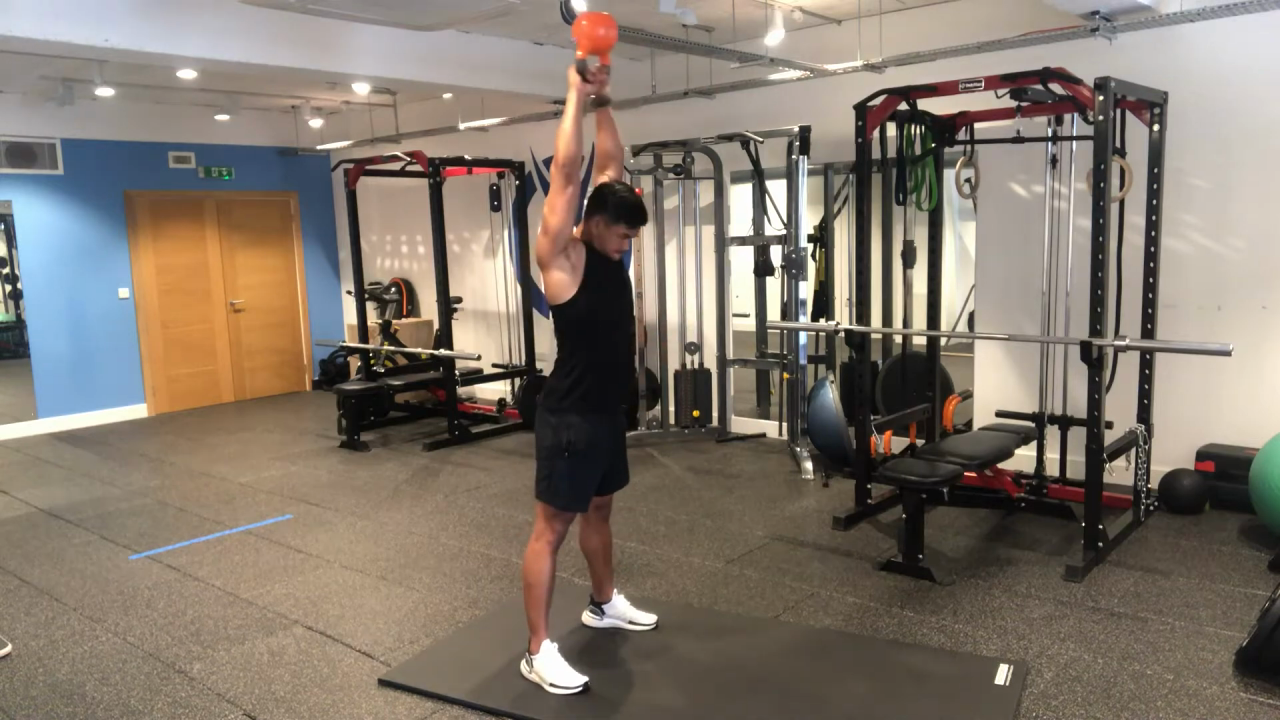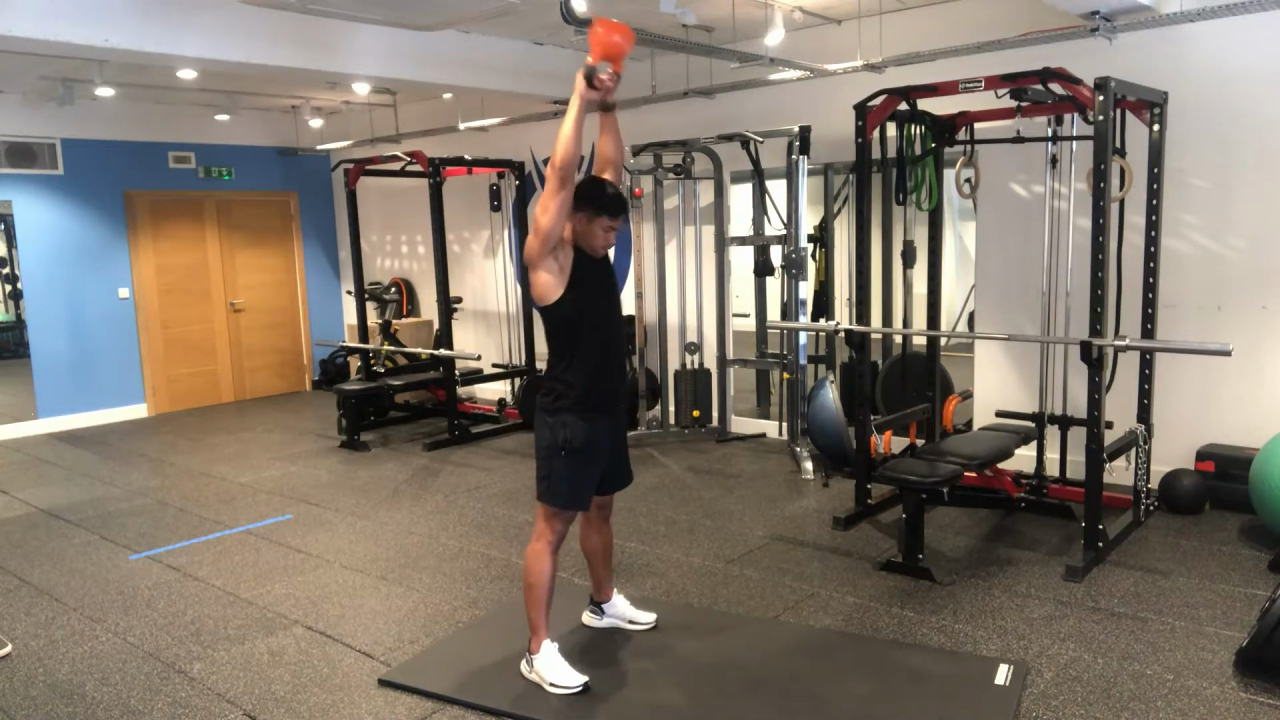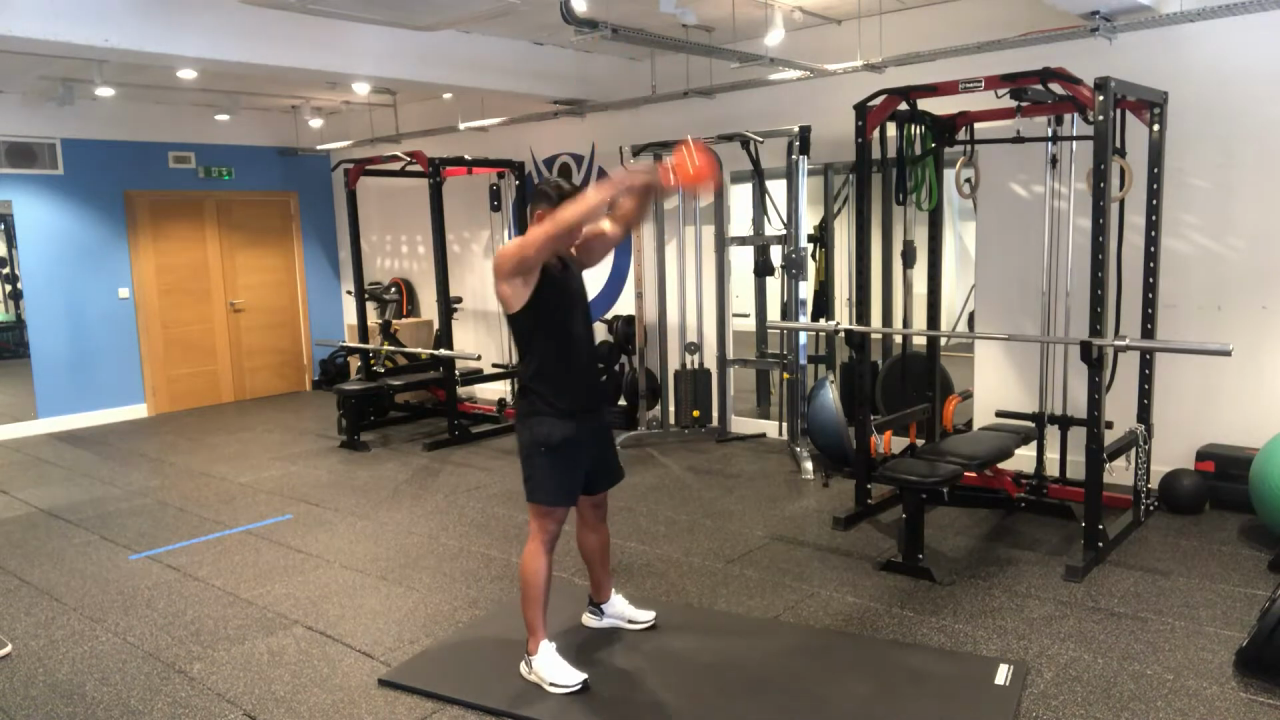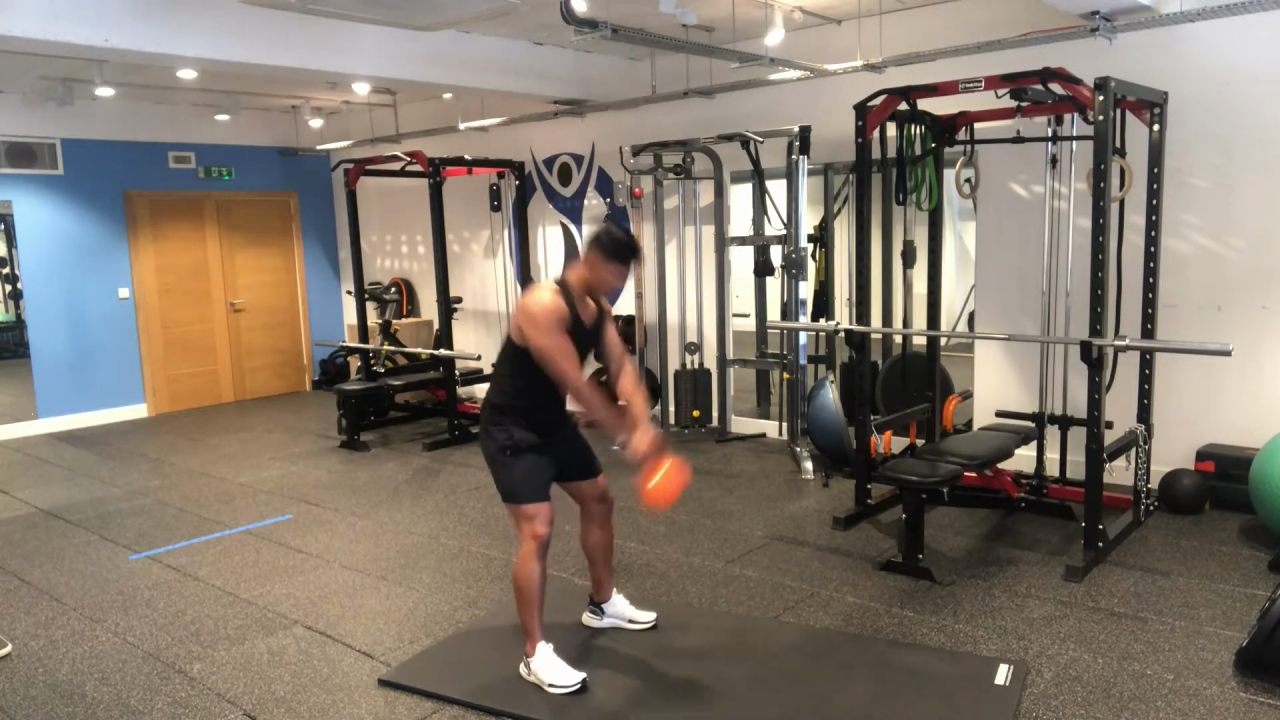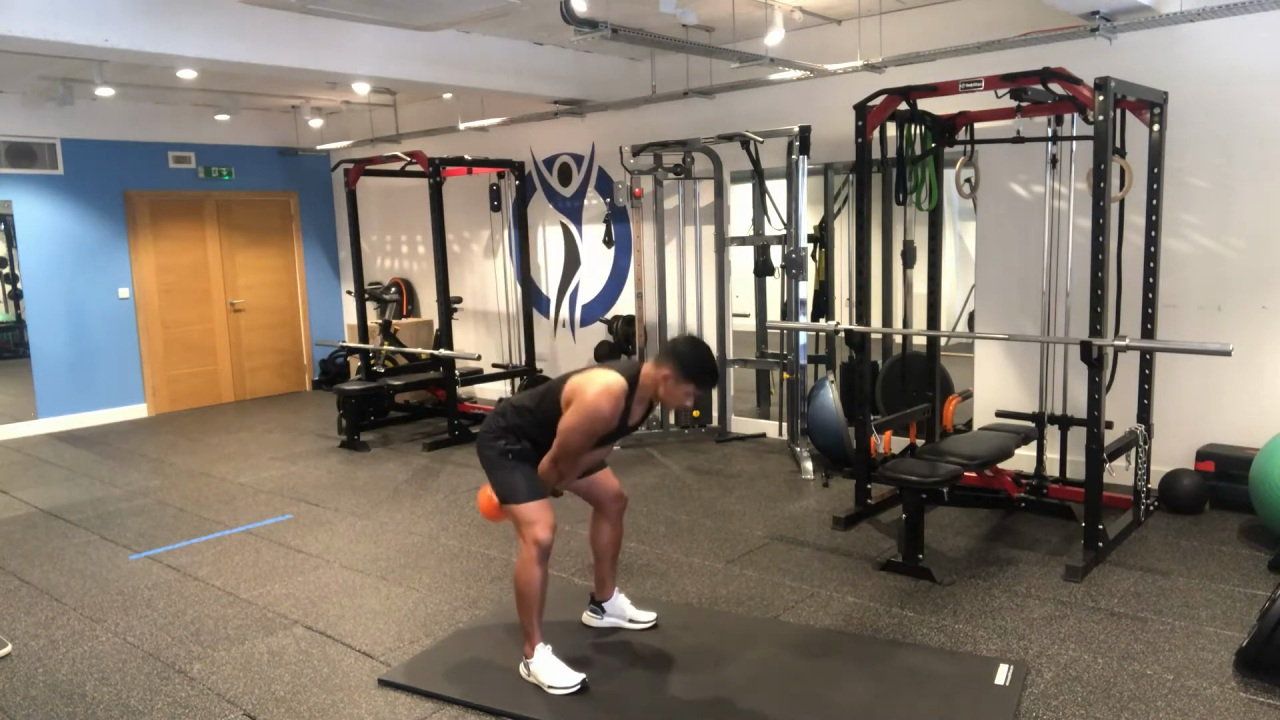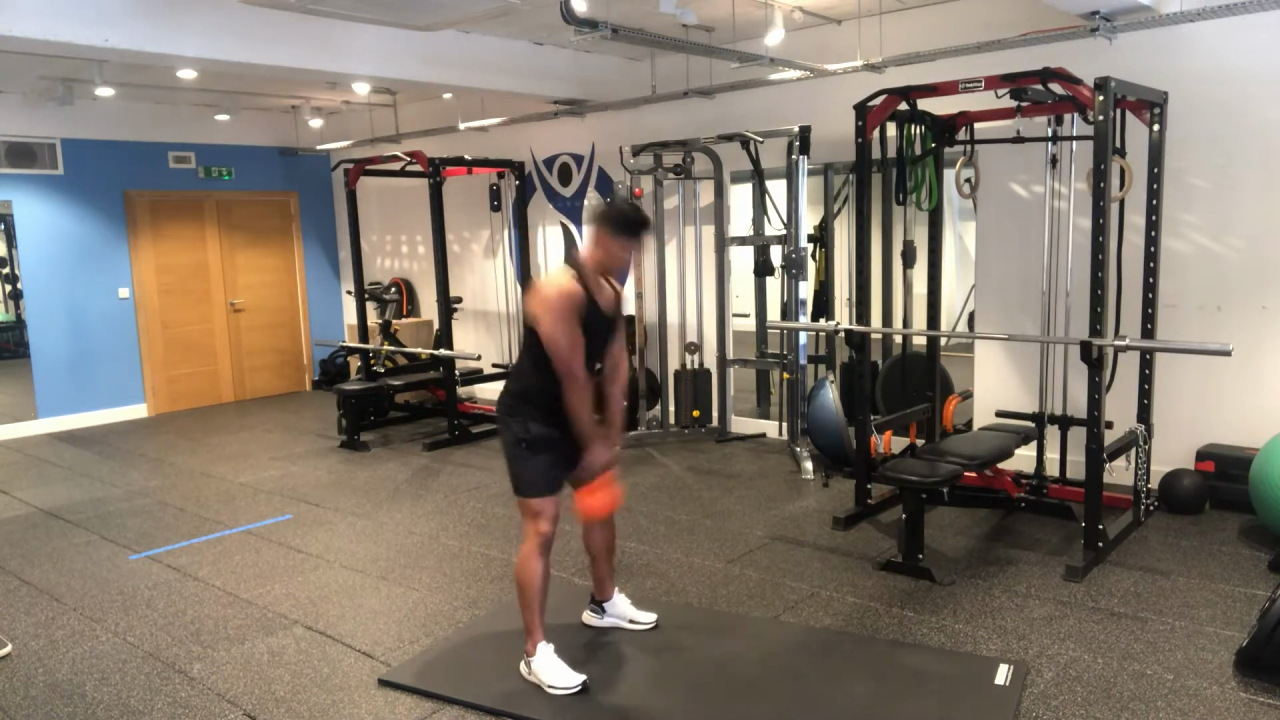
dt=0.3s
person 1, frame 1
left shoulder: (608, 254)
right shoulder: (563, 256)
left elbow: (611, 164)
right elbow: (565, 175)
left wrist: (601, 103)
right wrist: (575, 100)
left hip: (608, 412)
right hip: (570, 417)
left knee: (598, 512)
right knee: (552, 528)
left ankle: (603, 603)
right ankle: (538, 652)
person 1, frame 2
left shoulder: (596, 251)
right shoulder: (549, 258)
left elbow: (610, 168)
right elbow: (560, 175)
left wrist: (607, 108)
right wrist: (577, 101)
left hip: (607, 411)
right hip: (568, 417)
left knee: (600, 512)
right knee: (552, 528)
left ankle: (603, 603)
right ankle: (538, 652)
person 1, frame 3
left shoulder: (567, 255)
right shoulder: (514, 262)
left elbow: (615, 225)
right elbow: (568, 223)
left wrist: (645, 189)
right wrist: (622, 180)
left hip: (588, 408)
right hip: (546, 418)
left knee: (595, 509)
right knee: (545, 528)
left ankle: (602, 603)
right ankle: (536, 652)
person 1, frame 4
left shoulder: (597, 306)
right shoulder: (546, 306)
left elbow: (622, 368)
right elbow: (577, 386)
left wrist: (643, 424)
right wrist: (624, 436)
left hip: (554, 420)
right hip: (511, 427)
left knee: (599, 498)
right knee: (538, 530)
left ankle: (603, 603)
right ankle: (535, 653)
person 1, frame 5
left shoulder: (645, 392)
right shoulder: (603, 397)
left elbow: (599, 447)
right elbow: (558, 459)
left wrist: (562, 483)
right wrist: (541, 494)
left hip: (554, 442)
right hip: (509, 440)
left knee: (613, 499)
right knee: (539, 535)
left ankle: (604, 602)
right ankle: (534, 655)
person 1, frame 6
left shoulder: (610, 291)
right shoulder: (559, 291)
left elbow: (615, 365)
right elbow: (573, 374)
left wrist: (610, 436)
right wrist: (591, 442)
left hip: (573, 418)
right hip: (530, 419)
right knee: (542, 526)
left ankle: (604, 603)
right ankle: (535, 654)
